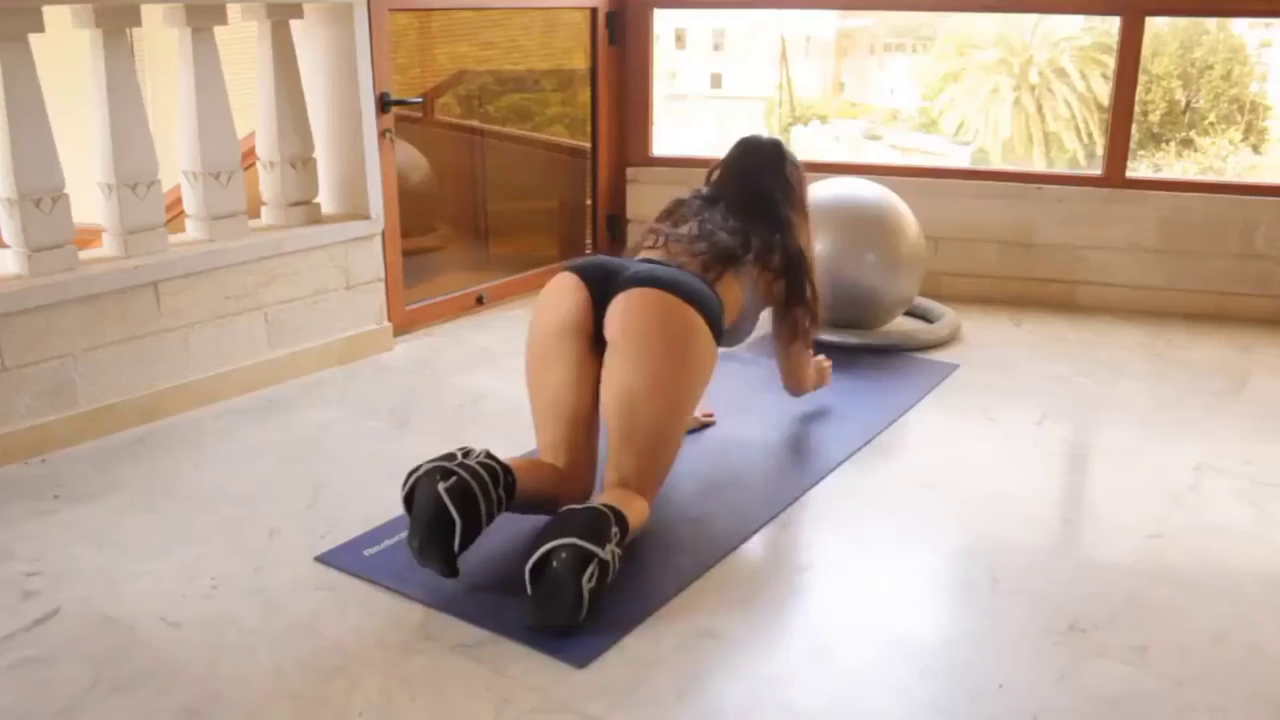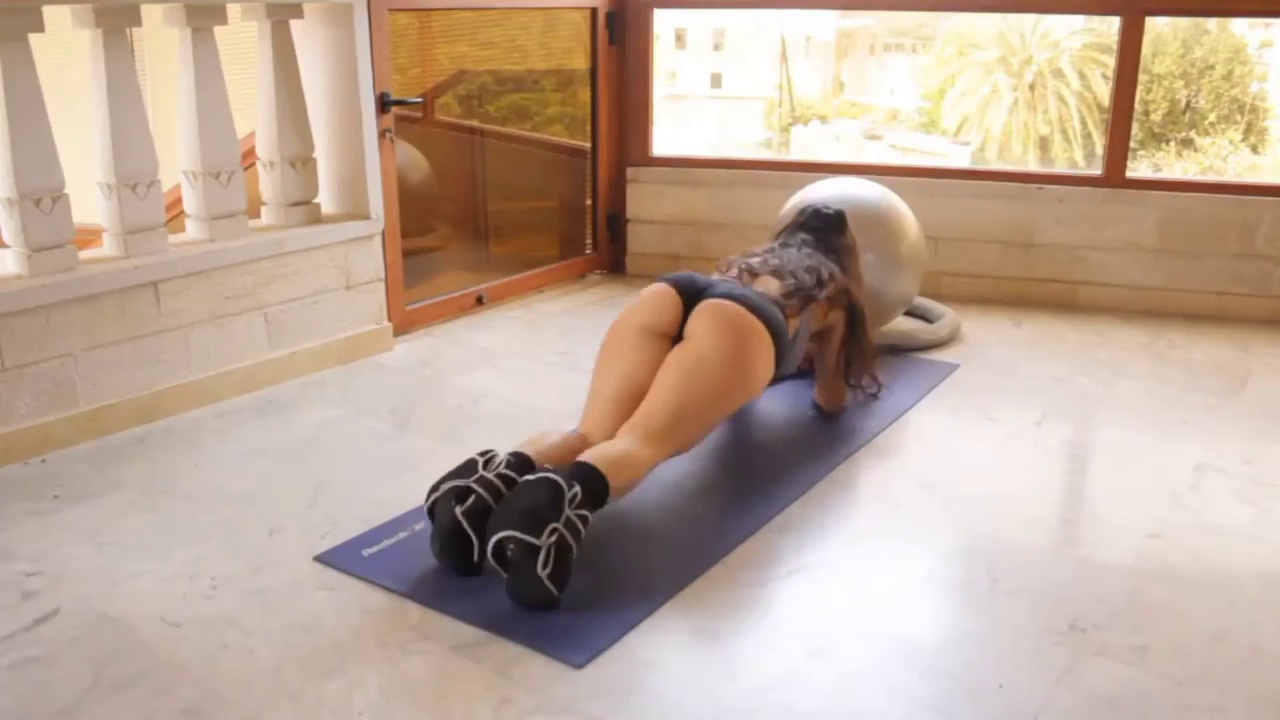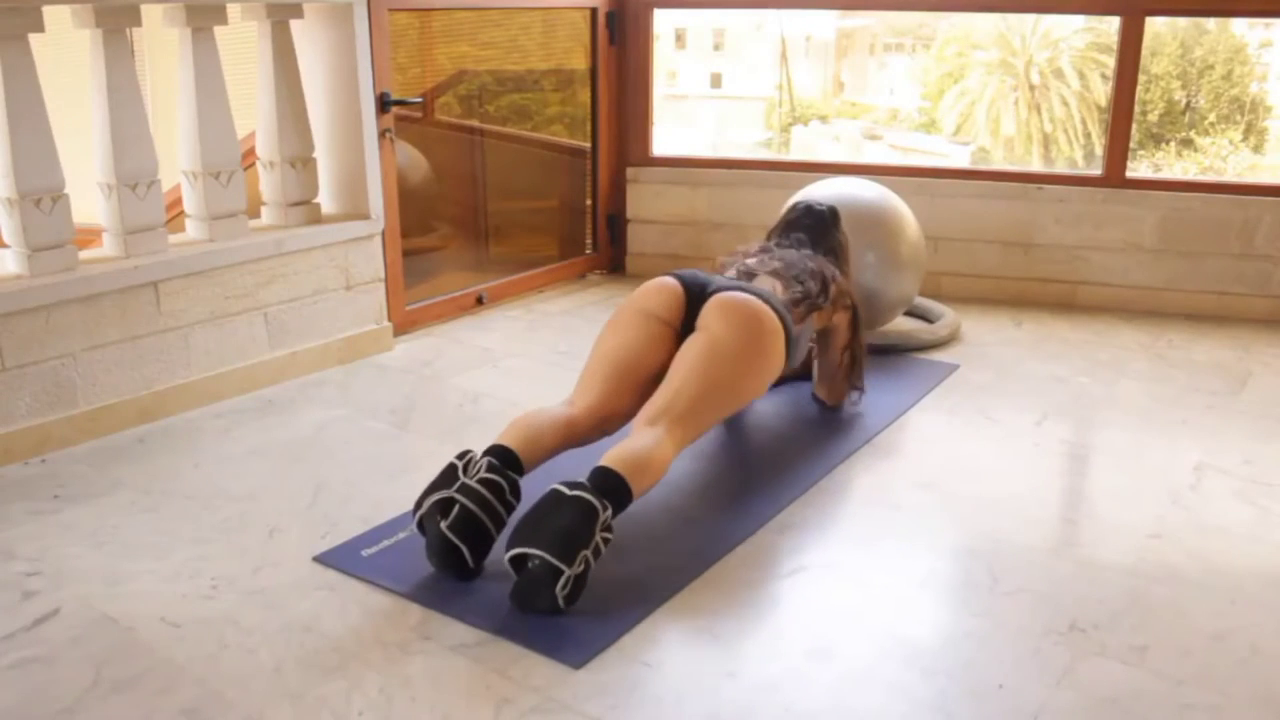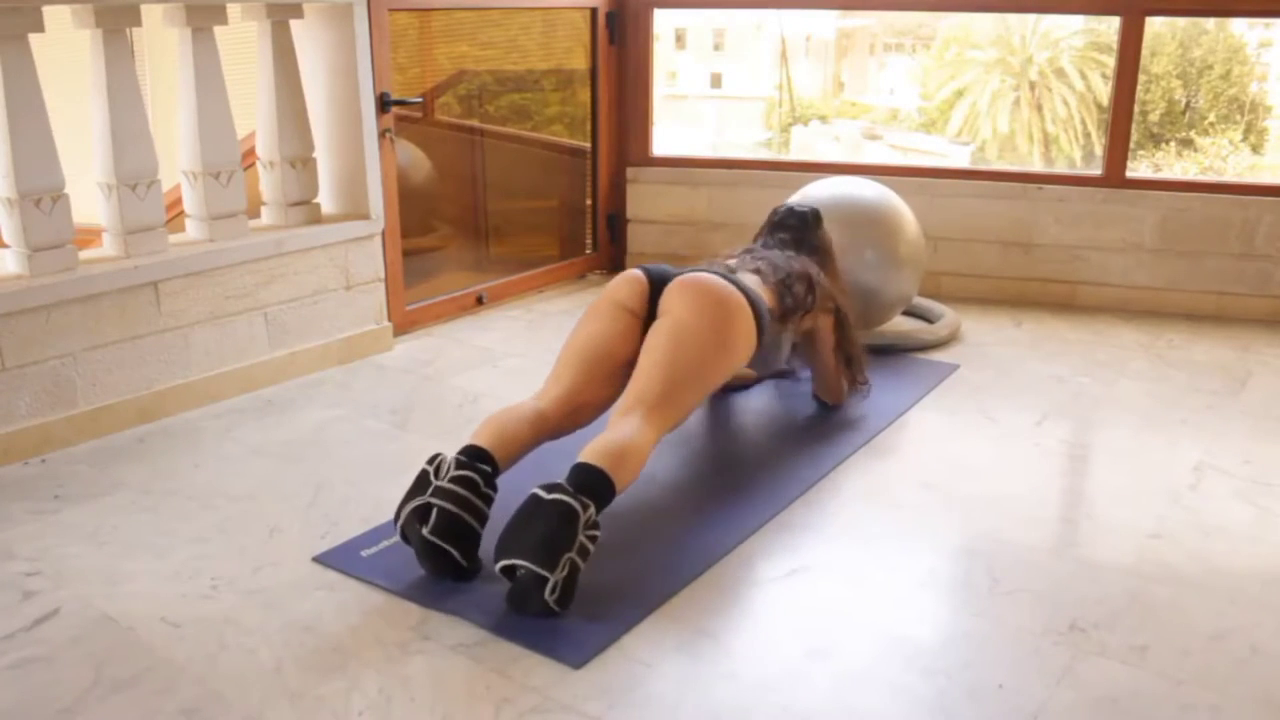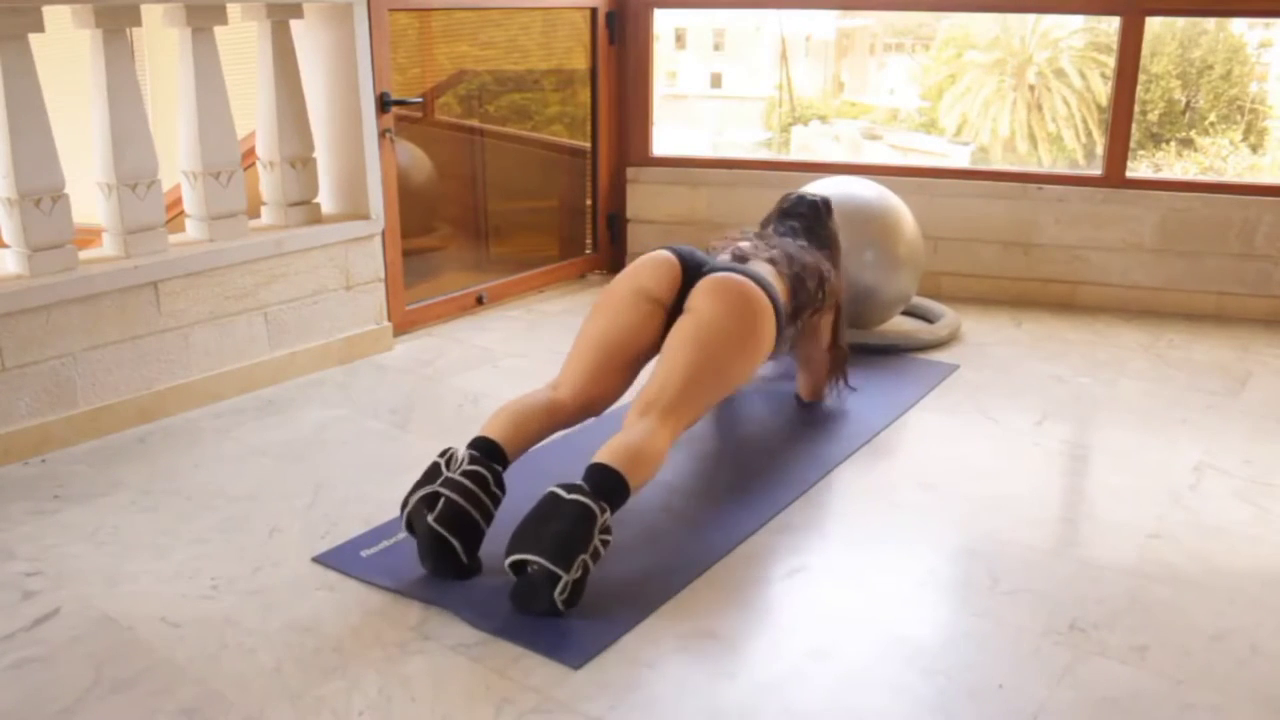
dt=1s
person 1, frame 1
left shoulder: (683, 212)
right shoulder: (780, 255)
right elbow: (796, 382)
left wrist: (667, 410)
right wrist: (817, 375)
left hip: (573, 283)
right hip: (664, 309)
left knee: (564, 476)
right knee: (630, 491)
left ankle: (480, 478)
right ankle: (595, 533)
person 1, frame 2
left shoulder: (750, 259)
right shoulder: (835, 289)
right elbow: (830, 400)
left wrist: (791, 357)
right wrist: (813, 358)
left hip: (668, 293)
right hip: (741, 324)
left knee: (595, 436)
right knee: (641, 442)
left ankle: (504, 474)
right ankle: (561, 497)
person 1, frame 3
left shoulder: (747, 259)
right shoulder: (832, 288)
left elbow: (715, 377)
right elbow: (831, 394)
left wrist: (790, 366)
right wrist: (812, 362)
left hip: (673, 289)
right hip: (749, 319)
left knee: (580, 413)
right knee: (660, 430)
left ankle: (487, 474)
right ankle: (587, 507)
person 1, frame 4
left shoulder: (735, 261)
right shoulder: (814, 287)
left elbow: (706, 370)
right elbow: (832, 394)
left wrist: (760, 366)
left hip: (641, 280)
right hip: (707, 301)
left knee: (552, 405)
right knee: (639, 420)
left ankle: (465, 473)
right ankle: (571, 505)
person 1, frame 5
left shoulder: (740, 246)
right shoulder: (819, 280)
left elbow: (709, 362)
right elbow: (811, 391)
left wrist: (747, 360)
left hip: (664, 265)
right hip: (737, 301)
left knee: (567, 394)
right knee: (654, 420)
left ankle: (473, 469)
right ankle: (585, 507)
